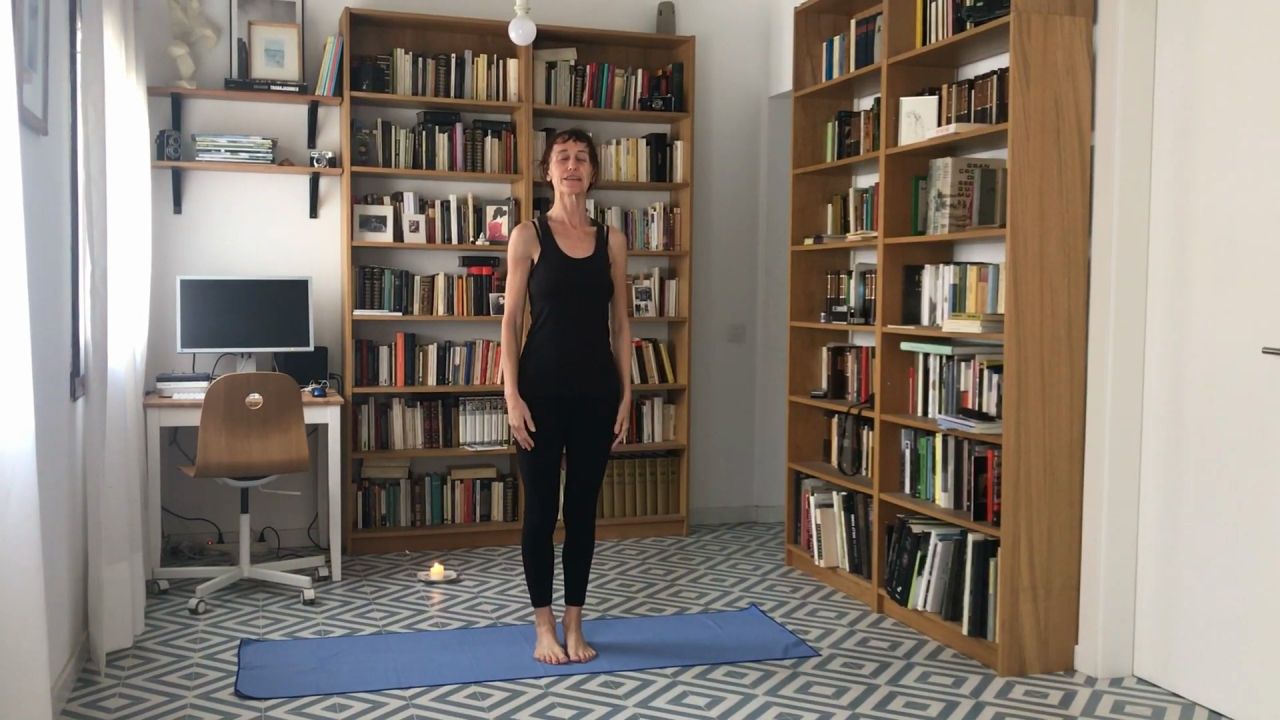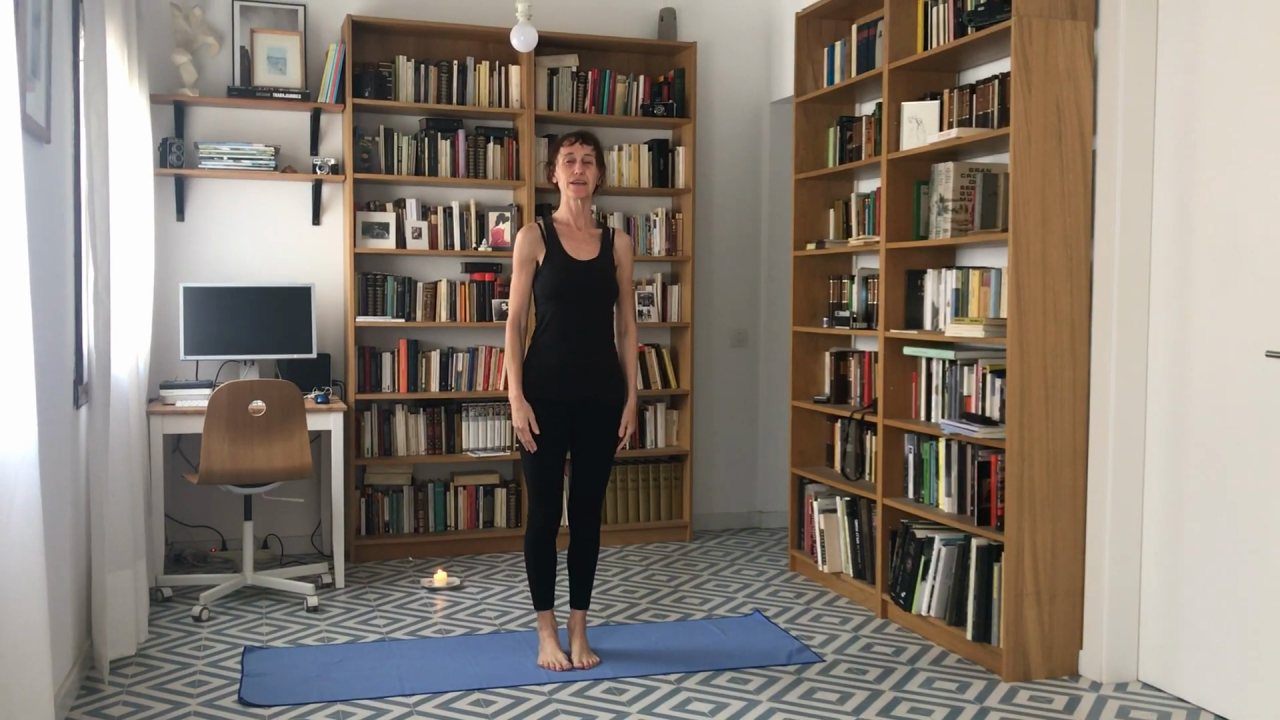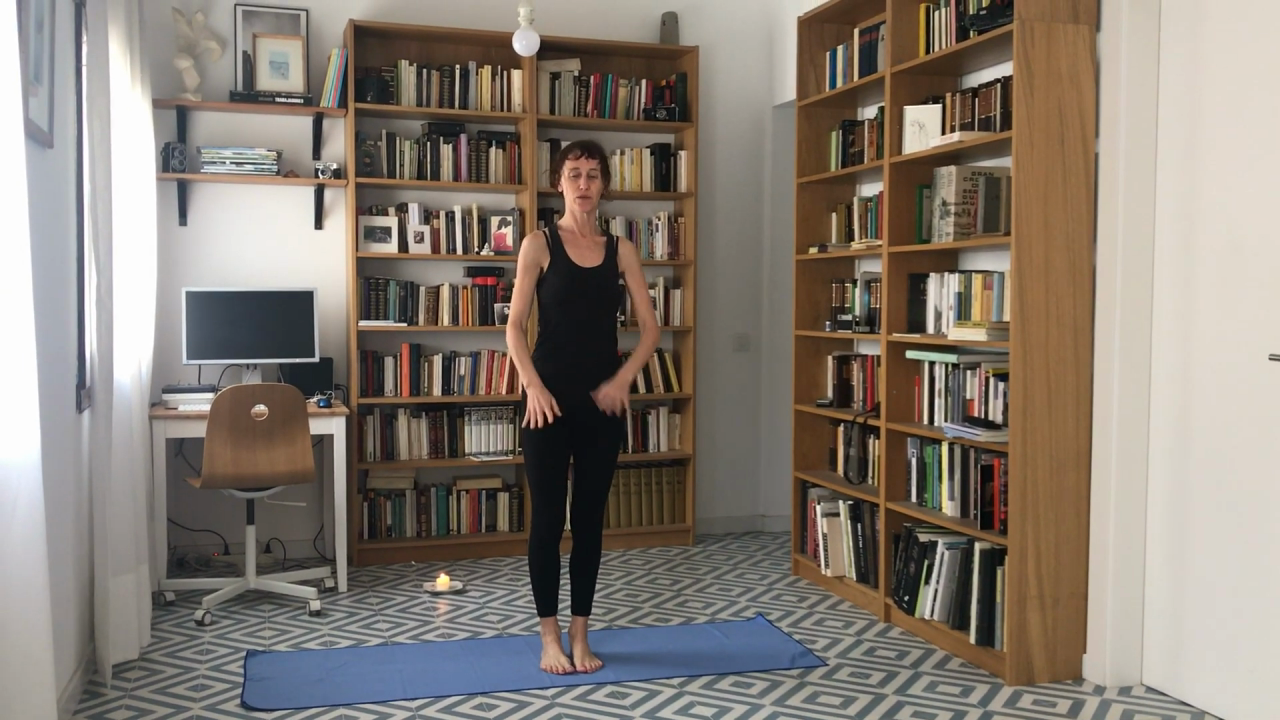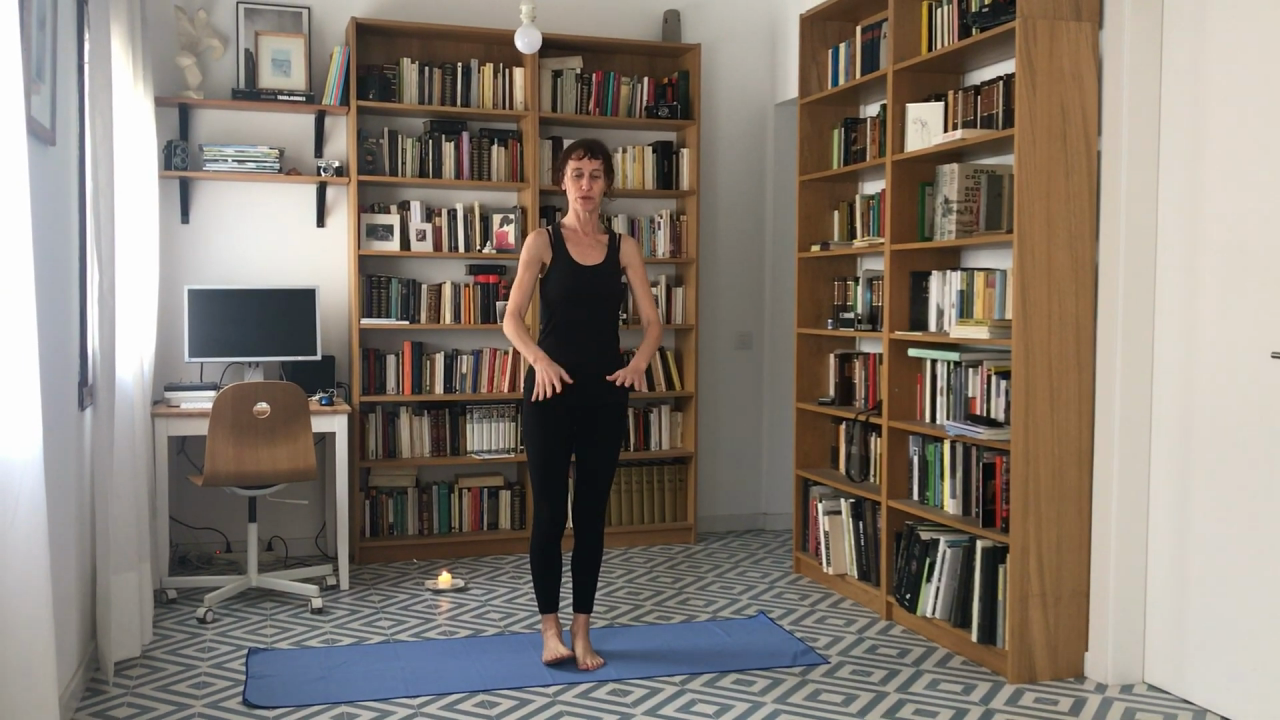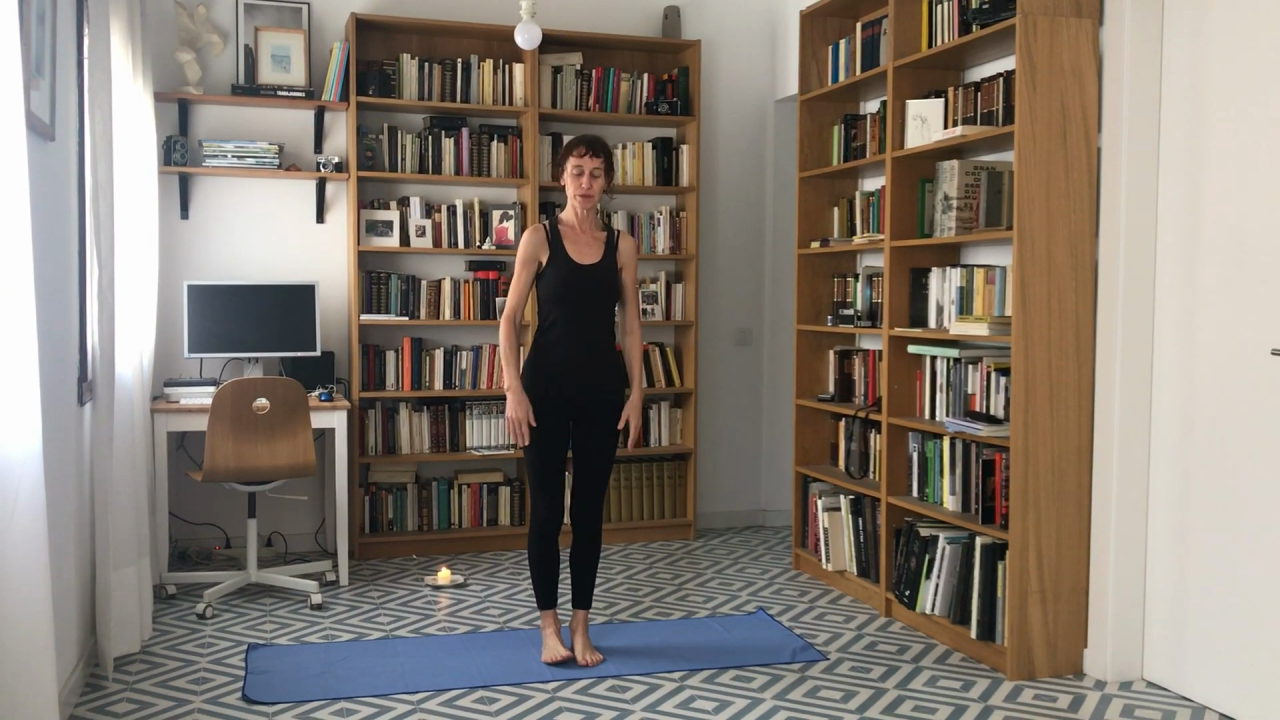
dt=0.4s
person 1, frame 1
left shoulder: (611, 239)
right shoulder: (529, 235)
left elbow: (620, 323)
right elbow: (511, 320)
left wrist: (625, 394)
right wrist: (512, 394)
left hip: (596, 387)
right hip: (543, 385)
left knee: (583, 507)
right knee: (541, 508)
left ankle: (574, 623)
right ankle: (544, 626)
person 1, frame 2
left shoulder: (617, 242)
right shoulder: (534, 237)
left elbow: (626, 326)
right elbow: (515, 323)
left wrist: (631, 396)
right wrist: (516, 396)
left hip: (601, 389)
right hip: (547, 388)
left knee: (588, 511)
right knee: (544, 511)
left ankle: (578, 630)
right ankle: (547, 632)
person 1, frame 3
left shoulder: (621, 249)
right shoulder: (539, 244)
left elbow: (650, 326)
right elbow: (515, 325)
left wrist: (625, 375)
right wrist: (533, 385)
left hip: (604, 396)
right hip: (549, 397)
left knee: (589, 516)
right knee: (548, 516)
left ankle: (580, 634)
right ankle: (550, 636)
person 1, frame 4
left shoulder: (624, 246)
right shoulder: (542, 241)
left elbow: (652, 319)
right elbow: (512, 316)
left wrist: (639, 362)
right wrist: (539, 359)
left hip: (605, 391)
right hip: (552, 389)
left knee: (591, 512)
right knee: (550, 512)
left ankle: (582, 630)
right ankle: (550, 628)
person 1, frame 5
left shoulder: (621, 244)
right shoulder: (539, 237)
left elbow: (630, 325)
right elbow: (510, 319)
left wrist: (636, 391)
right wrist: (513, 388)
left hip: (602, 387)
right hip: (548, 384)
left knee: (589, 510)
right knee: (547, 508)
left ankle: (581, 627)
right ankle: (550, 627)
